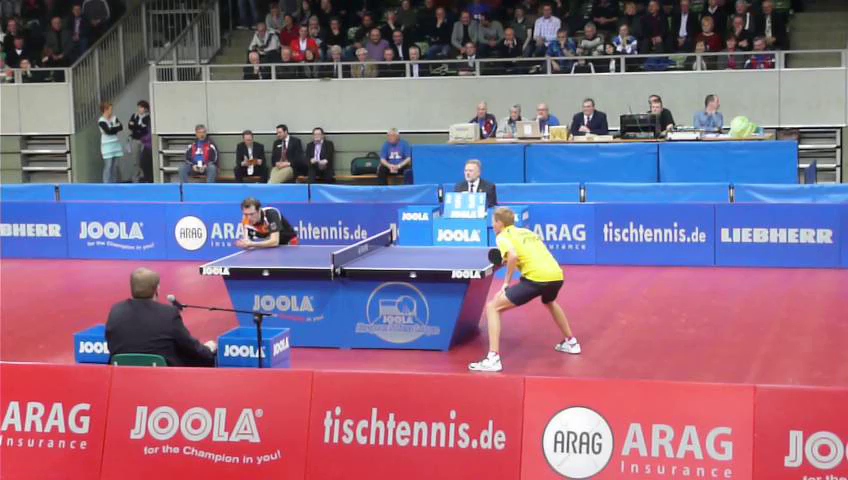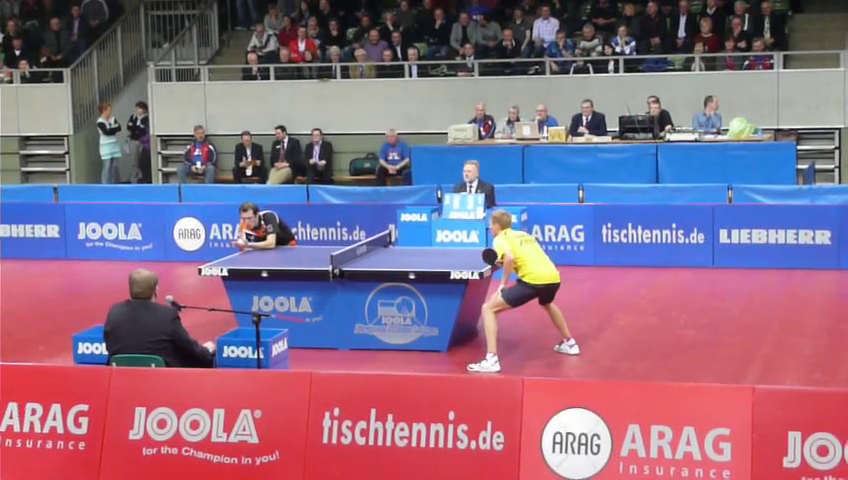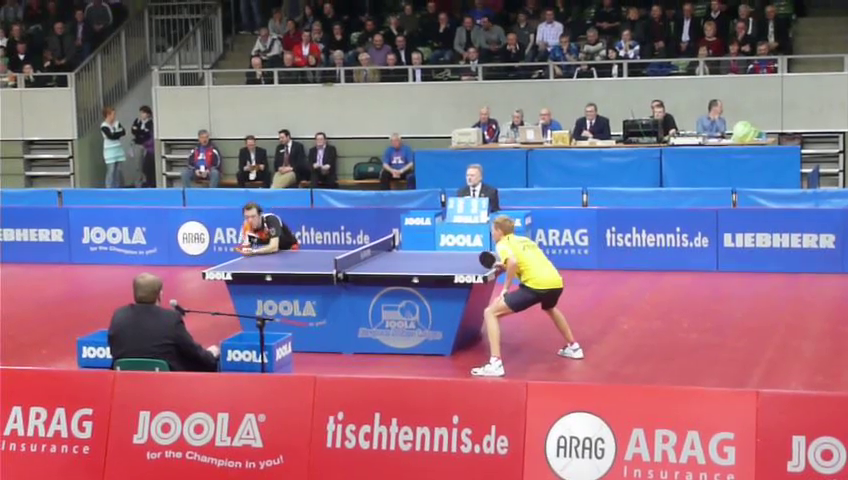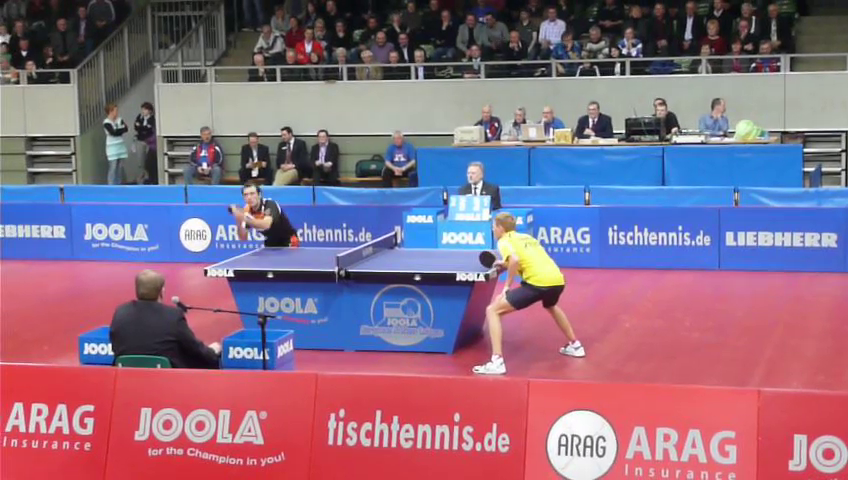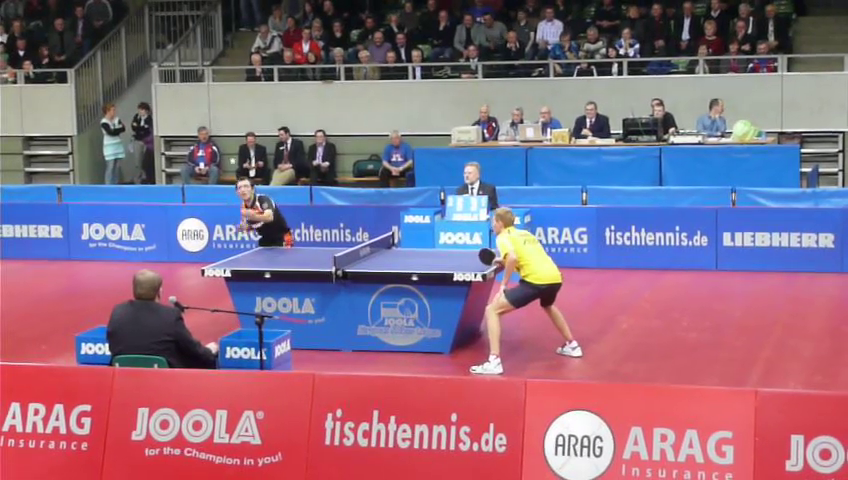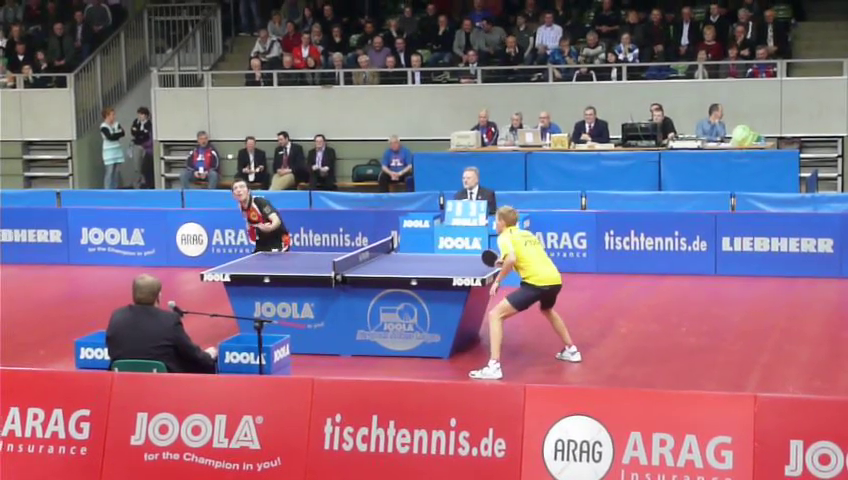
dt=0.2s
person 1, frame 1
left shoulder: (503, 236)
right shoulder: (527, 232)
left elbow: (513, 256)
left wrist: (506, 282)
left hip: (536, 278)
right hip: (556, 276)
left knee: (492, 307)
right knee: (549, 303)
left ankle: (493, 358)
right ankle: (571, 342)
person 1, frame 2
left shoulder: (500, 239)
right shoulder: (524, 235)
left elbow: (510, 257)
left wrist: (503, 283)
right wrist: (504, 261)
left hip: (533, 281)
right hip: (553, 278)
left knee: (488, 308)
right knee: (547, 304)
left ankle: (492, 359)
right ankle: (569, 343)
person 1, frame 3
left shoulder: (502, 244)
right shoulder: (525, 240)
left elbow: (513, 262)
left wrist: (505, 288)
right wrist: (504, 266)
left hip: (536, 286)
right hip: (556, 283)
left knee: (490, 313)
right knee: (550, 308)
left ankle: (495, 363)
right ankle: (573, 347)
person 1, frame 4
left shoulder: (504, 241)
right shoulder: (527, 237)
left elbow: (515, 260)
left wrist: (507, 285)
right wrist: (505, 264)
left hip: (538, 283)
right hip: (557, 280)
left knee: (492, 311)
right knee: (551, 307)
left ankle: (497, 361)
right ankle: (575, 345)
person 1, frame 5
left shoulder: (503, 237)
right shoulder: (525, 234)
left elbow: (513, 258)
left wrist: (503, 284)
right wrist: (504, 262)
left hip: (535, 281)
right hip: (555, 278)
left knee: (492, 310)
right knee: (548, 307)
left ankle: (494, 361)
right ankle: (572, 345)
person 1, frame 6
left shoulder: (505, 237)
right shoulder: (527, 234)
left elbow: (511, 259)
left wrist: (497, 281)
right wrist: (506, 264)
left hip: (536, 283)
right hip: (554, 280)
left knee: (495, 315)
right knee: (547, 311)
left ankle: (494, 366)
right ankle: (571, 350)
